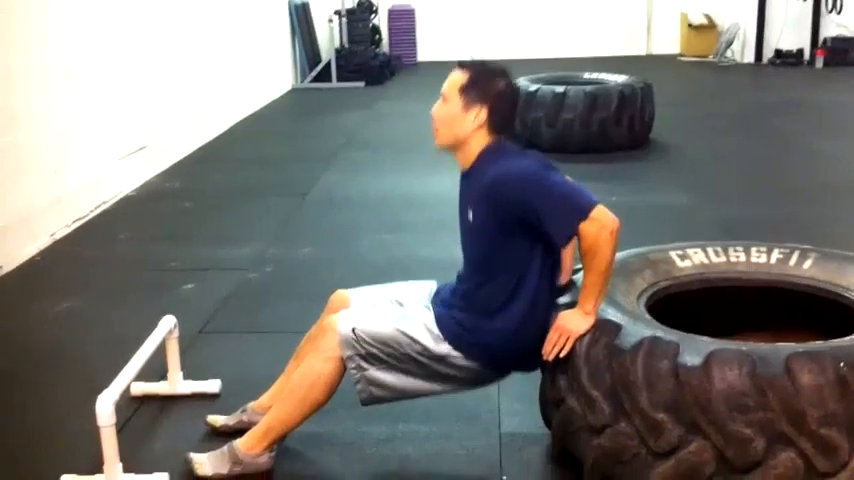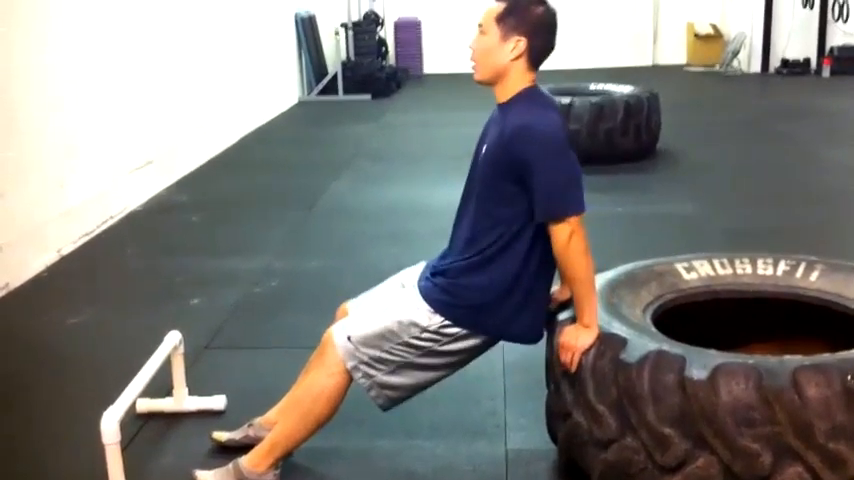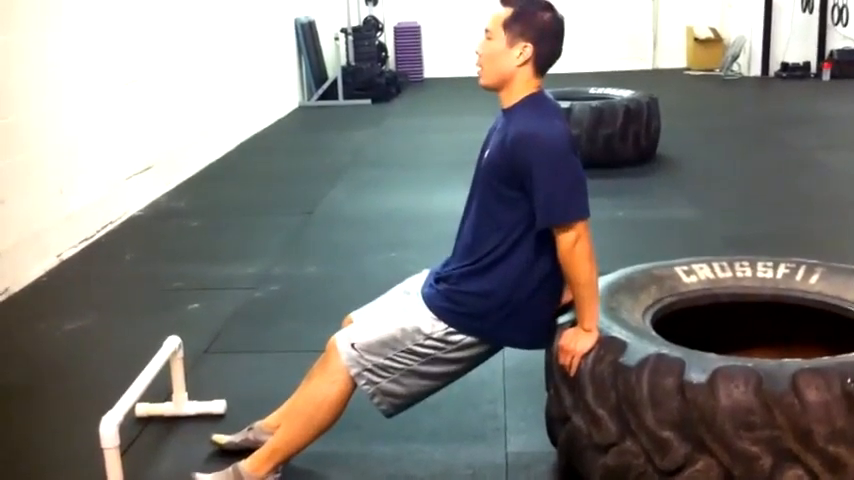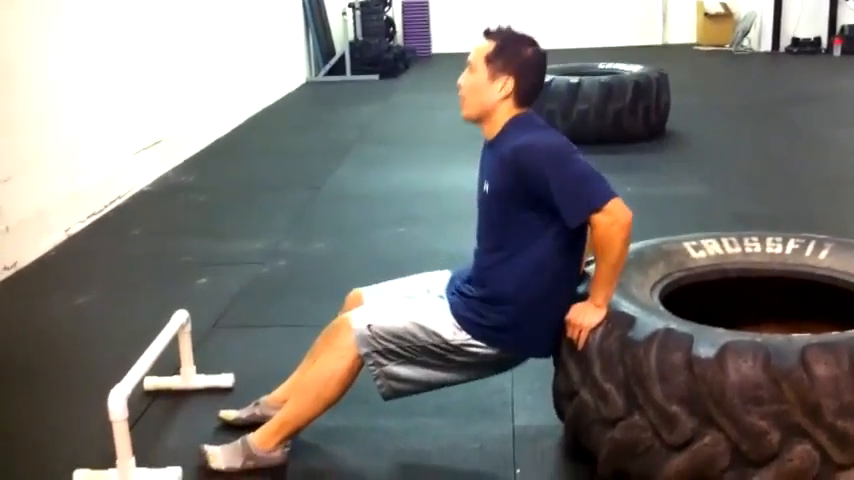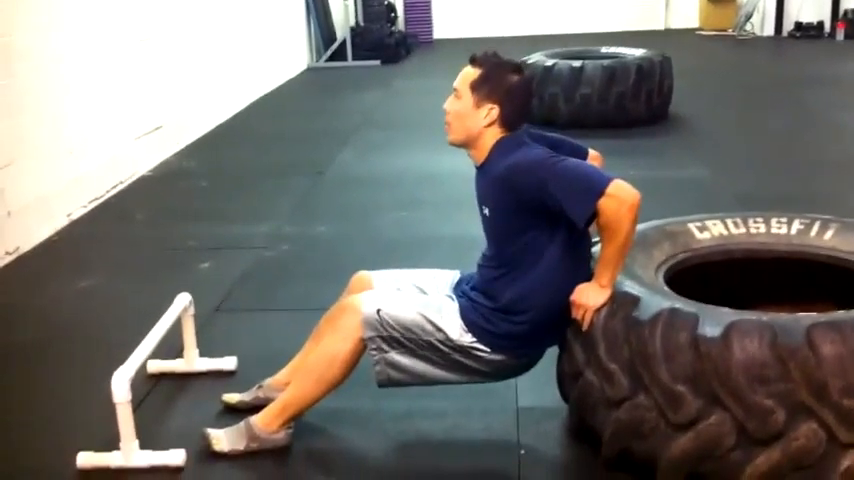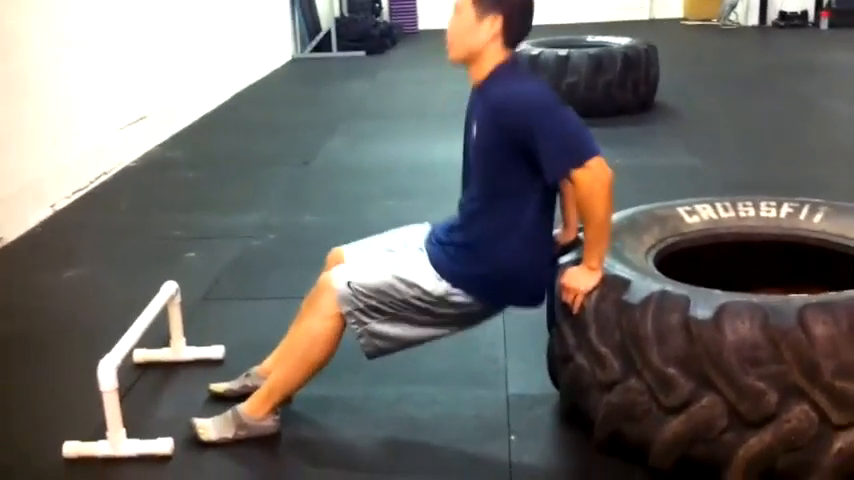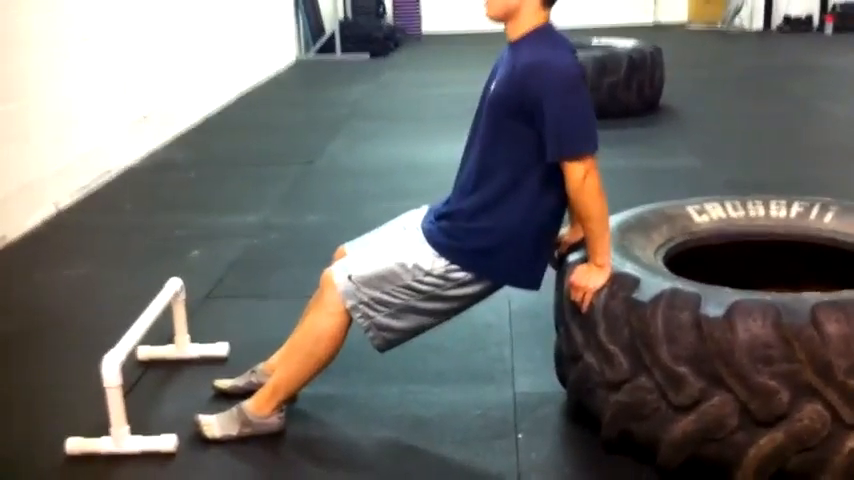
dt=0.4s
person 1, frame 1
left shoulder: (507, 178)
right shoulder: (492, 164)
left elbow: (602, 225)
right elbow: (562, 193)
left wrist: (584, 311)
right wrist: (554, 280)
left hip: (477, 337)
right hip: (462, 305)
left knee: (337, 331)
right knee: (340, 304)
right ankle: (262, 411)
person 1, frame 2
left shoulder: (534, 128)
right shoulder: (517, 114)
left elbow: (567, 228)
right elbow: (557, 214)
left wrist: (586, 324)
right wrist: (565, 288)
left hip: (468, 304)
right hip: (454, 276)
left knee: (341, 347)
right knee: (348, 319)
right ankle: (271, 426)
person 1, frame 3
left shoulder: (539, 135)
right shoulder: (520, 118)
left elbow: (572, 233)
right elbow: (556, 226)
left wrist: (587, 327)
right wrist: (556, 290)
left hip: (474, 310)
right hip: (456, 283)
left knee: (345, 354)
right knee: (354, 328)
right ankle: (270, 430)
person 1, frame 4
left shoulder: (532, 149)
right shoulder: (510, 138)
left elbow: (613, 217)
right elbow: (573, 189)
left wrist: (596, 303)
right wrist: (562, 273)
left hip: (492, 322)
right hip: (477, 292)
left knee: (354, 331)
right knee: (358, 302)
left ankle: (264, 444)
right ankle: (278, 403)
person 1, frame 5
left shoulder: (521, 168)
right shoulder: (512, 151)
left elbow: (624, 200)
right elbow: (592, 160)
left wrist: (601, 284)
right wrist: (569, 256)
left hip: (498, 330)
right hip: (482, 294)
left knee: (358, 312)
right knee: (362, 285)
left ankle: (267, 425)
right ankle: (279, 387)
person 1, frame 6
left shoulder: (517, 99)
right shoulder: (495, 89)
left elbow: (594, 173)
right elbow: (566, 155)
left wrist: (590, 266)
right wrist: (567, 232)
left hip: (475, 275)
right hip: (458, 246)
left knee: (335, 290)
right knee: (339, 261)
left ankle: (256, 412)
right ankle: (268, 374)
person 1, frame 7
left shoulder: (548, 65)
right shoulder: (525, 51)
left elbow: (580, 168)
right elbow: (570, 152)
left wrist: (598, 263)
right wrist: (575, 231)
left hip: (473, 250)
right hip: (453, 222)
left knee: (339, 287)
right knee: (346, 261)
left ankle: (260, 409)
right ankle: (274, 371)
